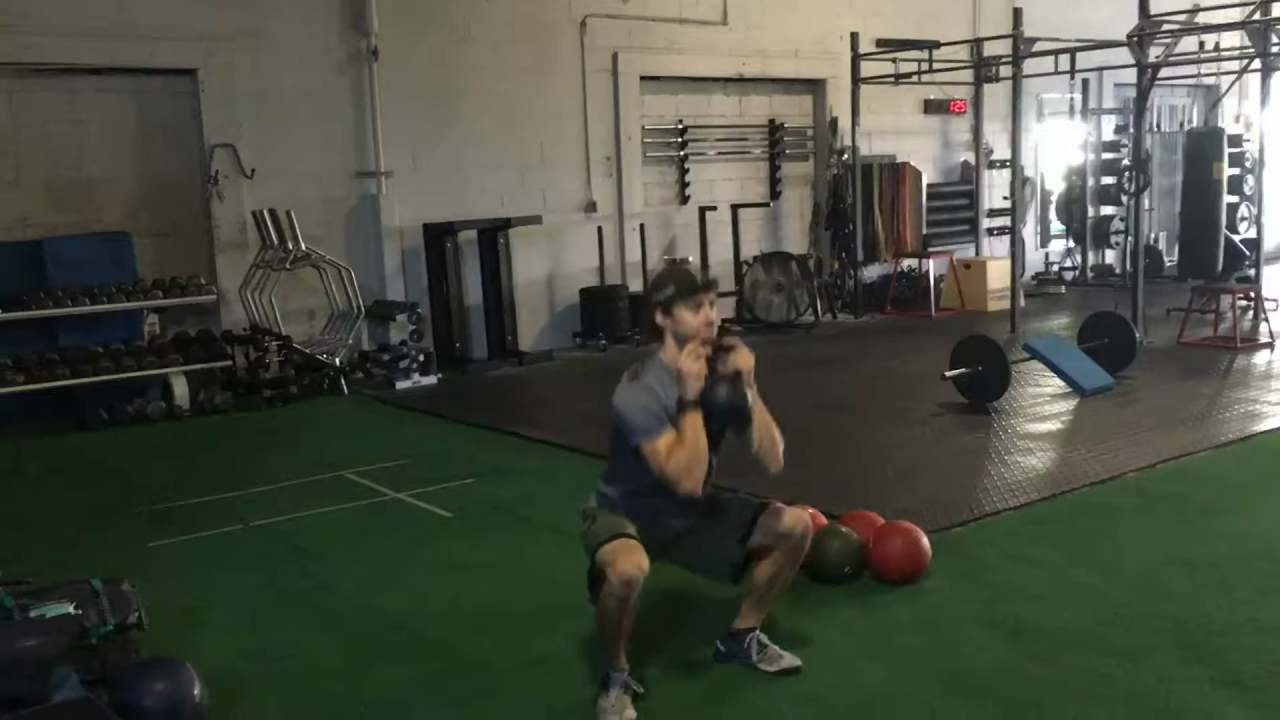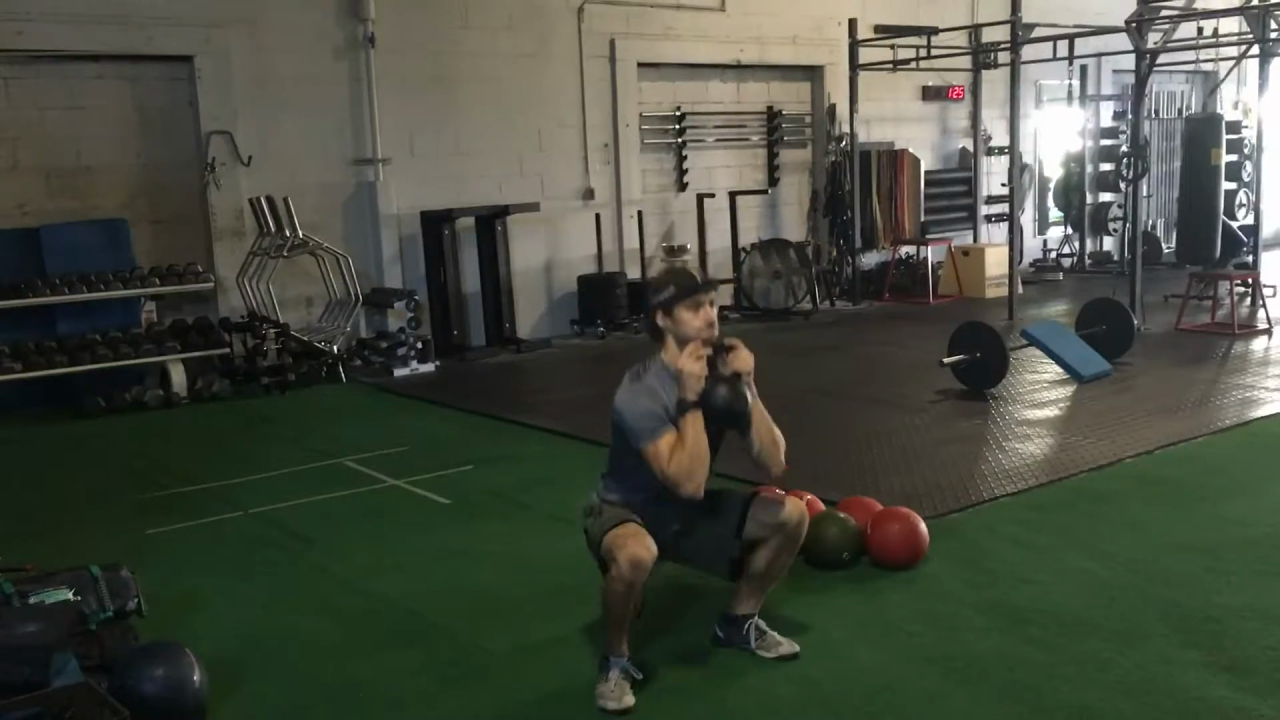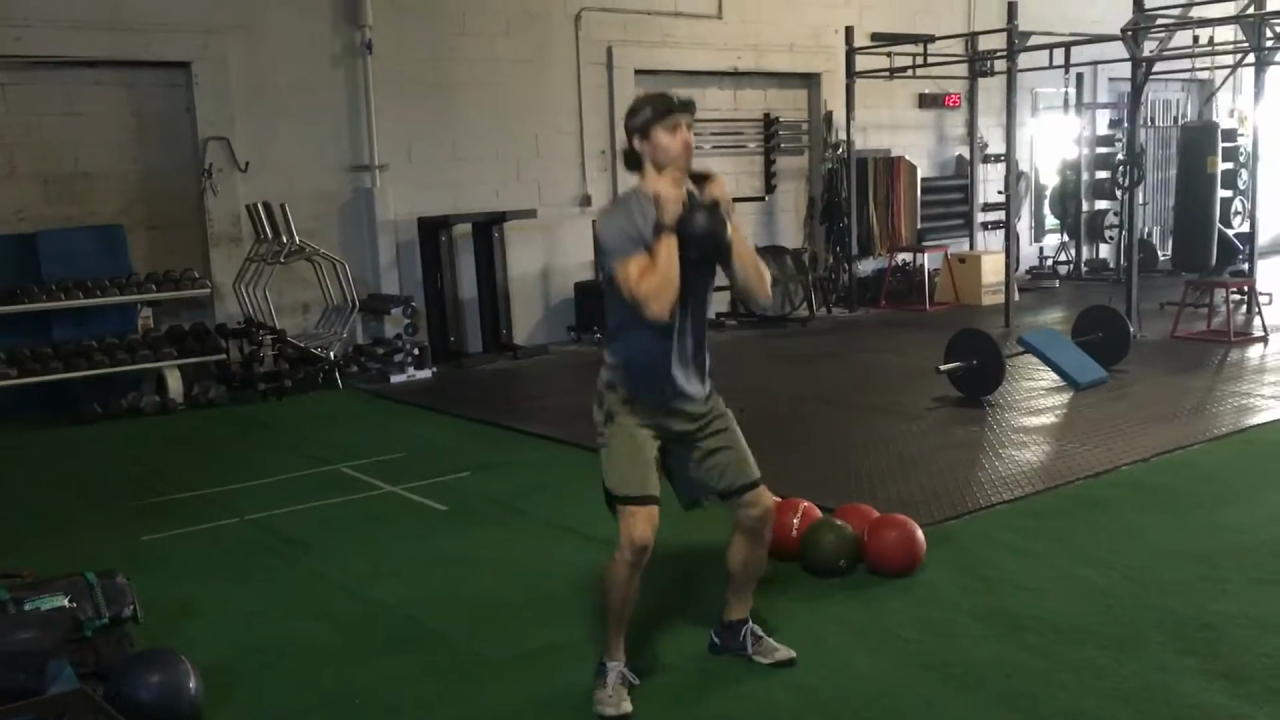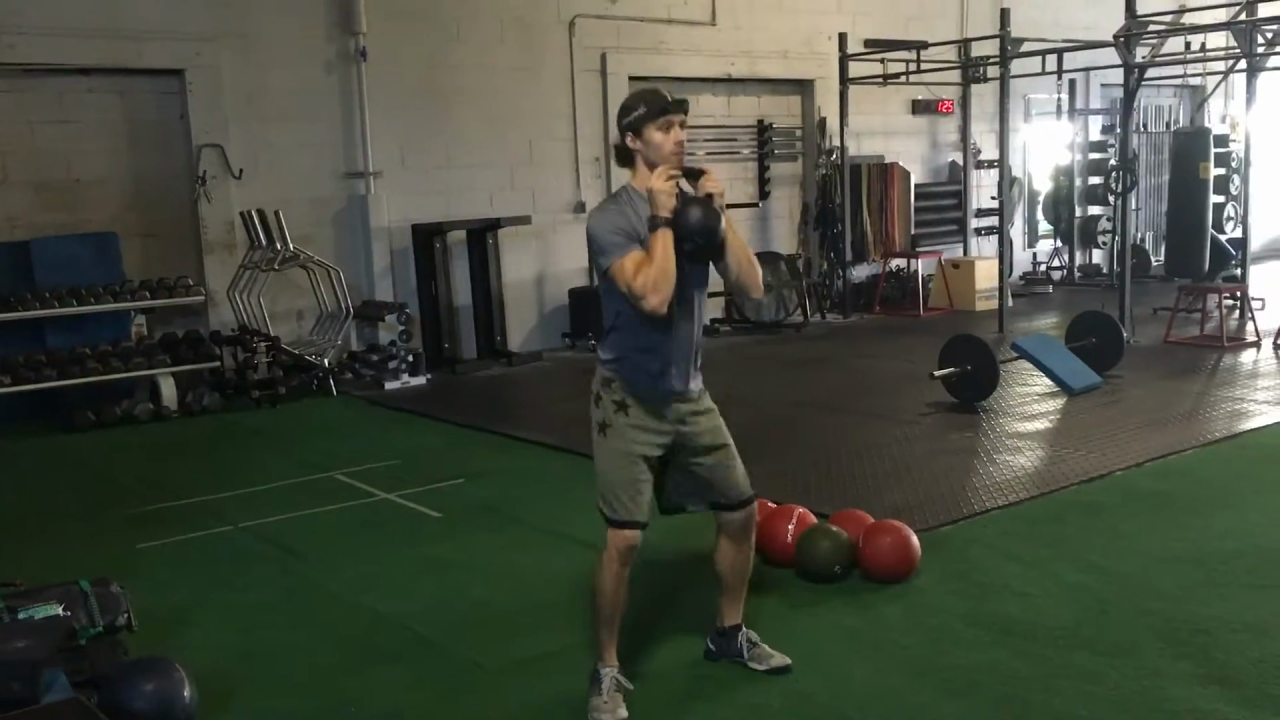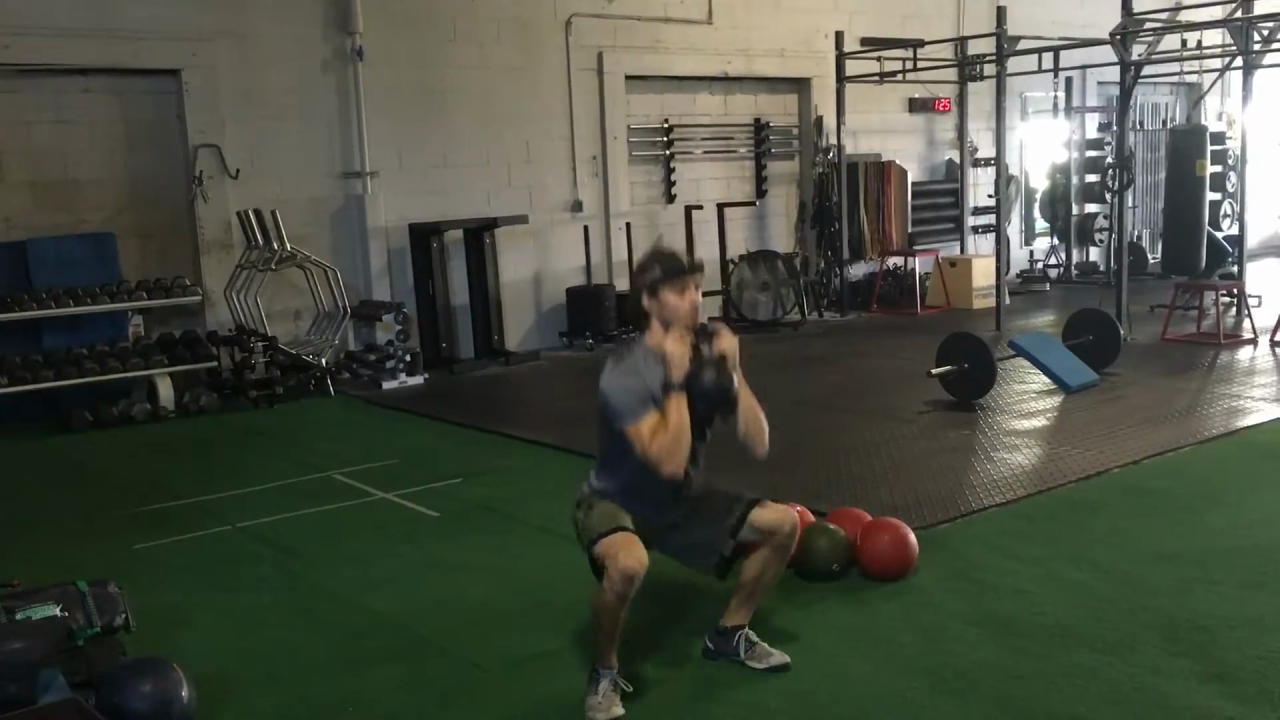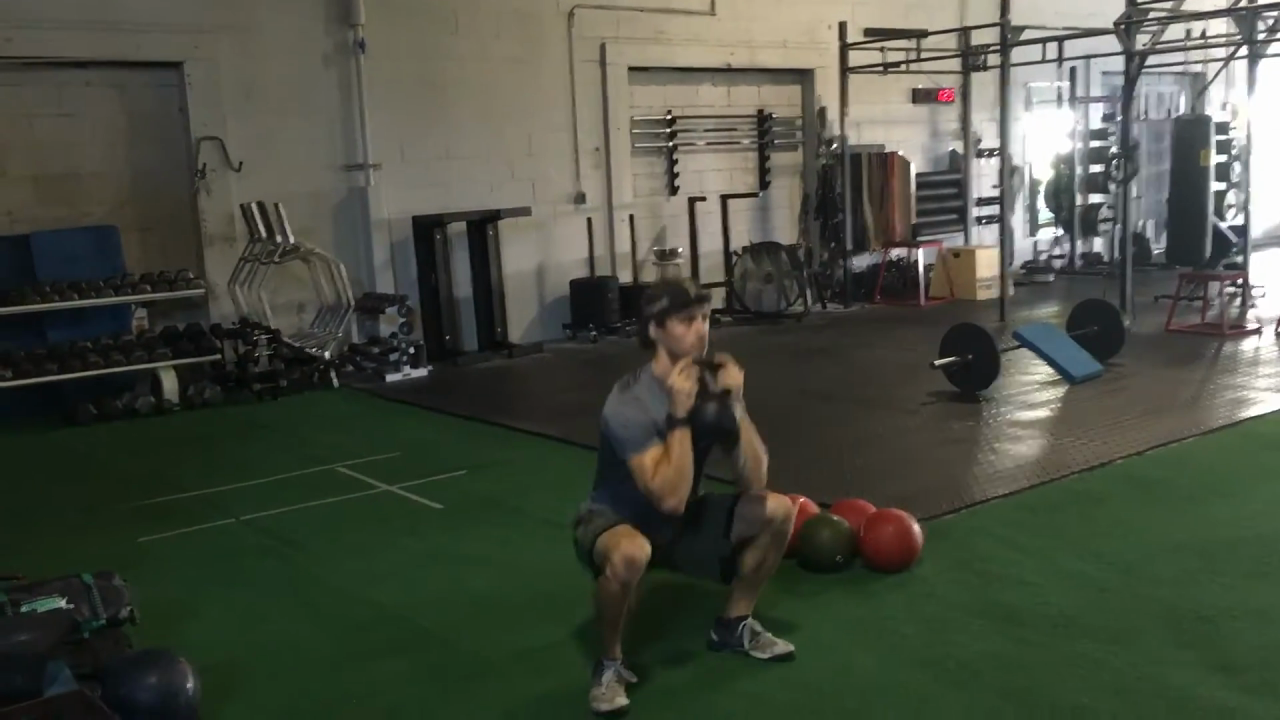
dt=0.4s
person 1, frame 1
left shoulder: (725, 374)
right shoulder: (638, 393)
left elbow: (773, 461)
right elbow: (687, 481)
left wrist: (747, 387)
right wrist: (689, 397)
left hip: (686, 515)
right hip: (623, 518)
left knee: (794, 528)
right knee: (628, 571)
left ankle: (741, 637)
right ankle: (617, 675)
person 1, frame 2
left shoulder: (723, 373)
right shoulder: (640, 392)
left elbow: (774, 462)
right elbow: (688, 481)
left wrist: (748, 387)
right wrist: (691, 398)
left hip: (687, 512)
right hip: (624, 510)
left knee: (790, 517)
right knee: (636, 559)
left ankle: (738, 620)
right ankle: (615, 660)
person 1, frame 3
left shoulder: (703, 207)
right shoulder: (620, 219)
left elbow: (760, 292)
right elbow: (655, 303)
left wrist: (727, 220)
right wrist: (667, 223)
left hip: (697, 396)
right hip: (632, 398)
left knee: (757, 511)
right knee: (639, 536)
left ankle: (734, 628)
right ankle: (613, 666)
person 1, frame 4
left shoulder: (696, 205)
right shoulder: (611, 218)
left elbow: (751, 287)
right elbow: (654, 297)
left wrist: (720, 213)
right wrist: (661, 217)
left hip: (687, 396)
right hip: (627, 402)
left knee: (740, 514)
right knee: (624, 539)
left ankle: (729, 635)
person 1, frame 5
left shoulder: (709, 359)
right shoulder: (624, 375)
left elbow: (759, 444)
right elbow: (670, 463)
left wrist: (733, 371)
right wrist: (675, 382)
left hip: (681, 504)
right hip: (616, 506)
left knee: (782, 525)
right knee: (628, 564)
left ankle: (729, 634)
right ankle: (605, 672)
person 1, frame 6
left shoulder: (710, 383)
right shoulder: (629, 403)
left elbow: (756, 480)
right elbow: (670, 498)
left wrist: (735, 405)
right wrist: (681, 413)
left hip: (682, 522)
right hip: (614, 520)
left knee: (777, 512)
right knee: (631, 558)
left ankle: (733, 623)
right ankle: (609, 664)
